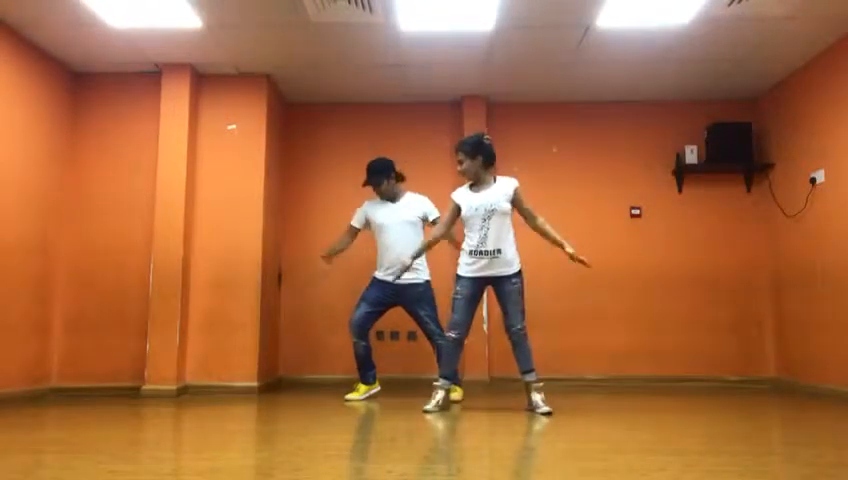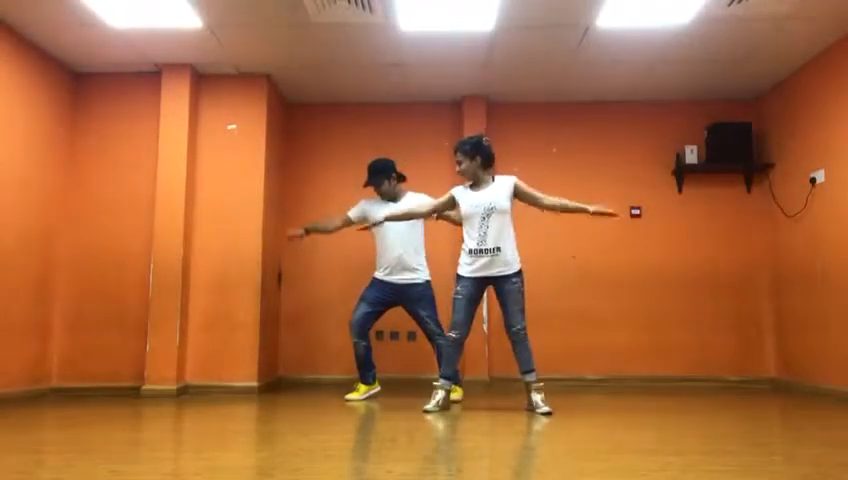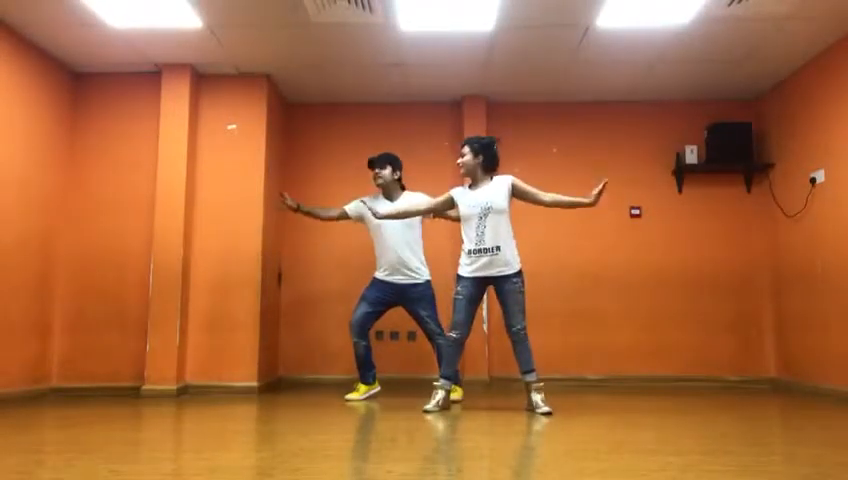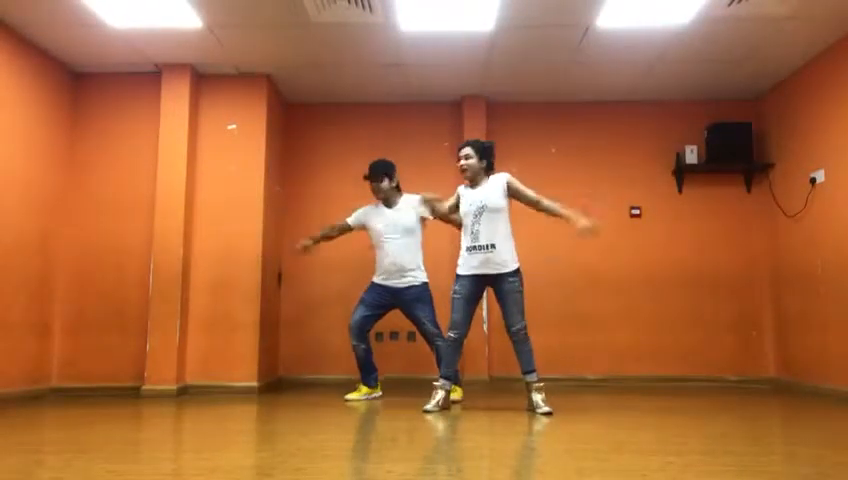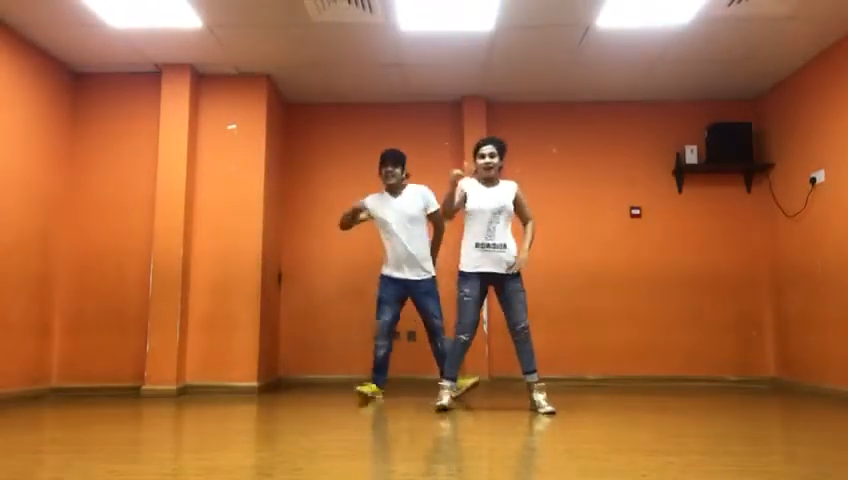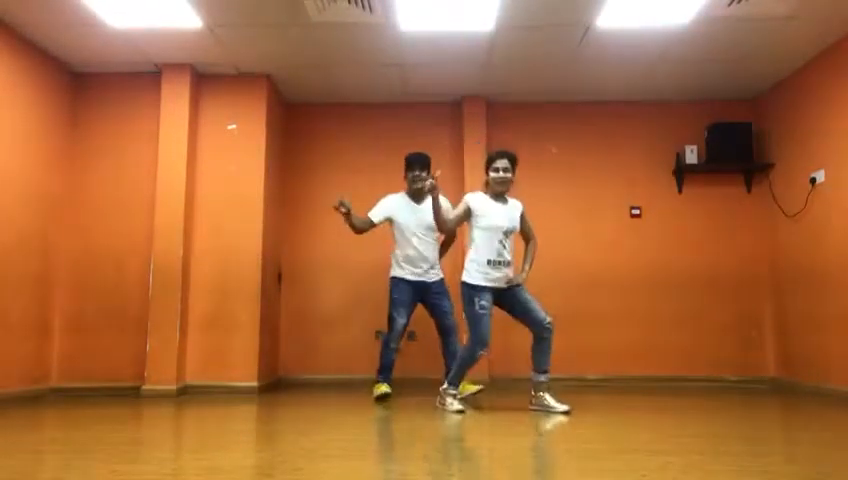
dt=0.3s
person 1, frame 1
left shoulder: (509, 186)
right shoulder: (460, 195)
left elbow: (534, 220)
right elbow: (441, 230)
left wrist: (564, 246)
right wrist: (413, 257)
left hip: (506, 271)
right hip: (469, 272)
left knee: (517, 330)
right knee: (455, 332)
left ankle: (534, 392)
right ankle: (441, 392)
person 1, frame 2
left shoulder: (508, 184)
right shoulder: (458, 194)
left elbow: (545, 202)
right elbow: (423, 210)
left wrist: (587, 208)
right wrist: (385, 217)
left hip: (506, 269)
right hip: (470, 272)
left knee: (517, 330)
right knee: (456, 332)
left ankle: (534, 392)
right ankle: (441, 391)
person 1, frame 3
left shoulder: (505, 184)
right shoulder: (457, 194)
left elbow: (544, 198)
right elbow: (422, 208)
left wrist: (586, 201)
right wrist: (382, 213)
left hip: (507, 270)
right hip: (470, 272)
left knee: (517, 330)
right knee: (456, 333)
left ankle: (534, 392)
right ankle: (442, 391)
person 1, frame 4
left shoulder: (502, 181)
right shoulder: (462, 192)
left elbow: (538, 202)
right elbow: (443, 211)
left wrist: (574, 218)
right wrist: (430, 202)
left hip: (505, 268)
right hip: (468, 271)
left knee: (518, 330)
right knee: (455, 331)
left ankle: (535, 392)
right ankle: (441, 390)
person 1, frame 5
left shoulder: (511, 188)
right shoulder: (467, 186)
left elbow: (528, 221)
right elbow: (447, 214)
left wrist: (524, 251)
right wrist: (453, 187)
left hip: (506, 269)
right hip: (473, 269)
left knee: (520, 328)
right knee: (464, 332)
left ankle: (536, 392)
right ankle: (446, 387)
person 1, frame 6
left shoulder: (516, 207)
right shoulder: (474, 201)
left elbow: (531, 240)
right elbow: (446, 227)
left wrist: (524, 271)
right wrist: (435, 198)
left hip: (506, 283)
right hip: (477, 282)
left knee: (543, 325)
right knee: (480, 344)
left ankle: (539, 393)
right ankle: (448, 391)
person 2, frame 1
left shoulder: (419, 202)
right shoulder: (369, 207)
right elbow: (349, 235)
right wrist: (329, 255)
left hip: (416, 282)
right hip: (382, 281)
left knee: (435, 333)
right knee: (358, 325)
left ankle: (453, 384)
right ankle: (368, 382)
person 2, frame 2
left shoulder: (421, 201)
right shoulder: (368, 206)
left elbow: (453, 217)
right elbow: (337, 223)
right wrist: (306, 230)
left hip: (416, 282)
right hip: (383, 281)
left knee: (435, 333)
right knee: (357, 324)
left ankle: (453, 384)
right ankle: (368, 382)
person 2, frame 3
left shoulder: (417, 200)
right shoulder: (366, 204)
left elbow: (450, 213)
right elbow: (332, 214)
right wrist: (298, 207)
left hip: (417, 283)
right hip: (383, 281)
left knee: (435, 333)
right knee: (358, 325)
left ankle: (453, 384)
right ankle: (368, 382)
person 2, frame 4
left shoulder: (417, 203)
right shoulder: (368, 212)
left elbow: (451, 217)
right elbow: (338, 228)
right wrist: (313, 240)
left hip: (414, 285)
right hip: (381, 285)
left knee: (434, 335)
right knee: (356, 327)
left ankle: (453, 384)
right ankle: (370, 385)
person 2, frame 5
left shoulder: (421, 193)
right shoulder: (373, 201)
left elbow: (440, 223)
right elbow: (344, 225)
left wrist: (432, 255)
right wrist: (353, 212)
left hip: (423, 277)
right hip: (391, 277)
left knee: (436, 328)
right knee: (384, 328)
right ankle: (375, 384)
person 2, frame 6
left shoulder: (440, 202)
right shoulder: (391, 202)
left elbow: (451, 234)
right elbow: (361, 227)
left wrist: (436, 257)
right wrist: (347, 213)
left hip: (433, 279)
right hip: (403, 278)
left knee: (449, 328)
right knee: (396, 329)
left ankle: (455, 383)
right ankle: (382, 382)
